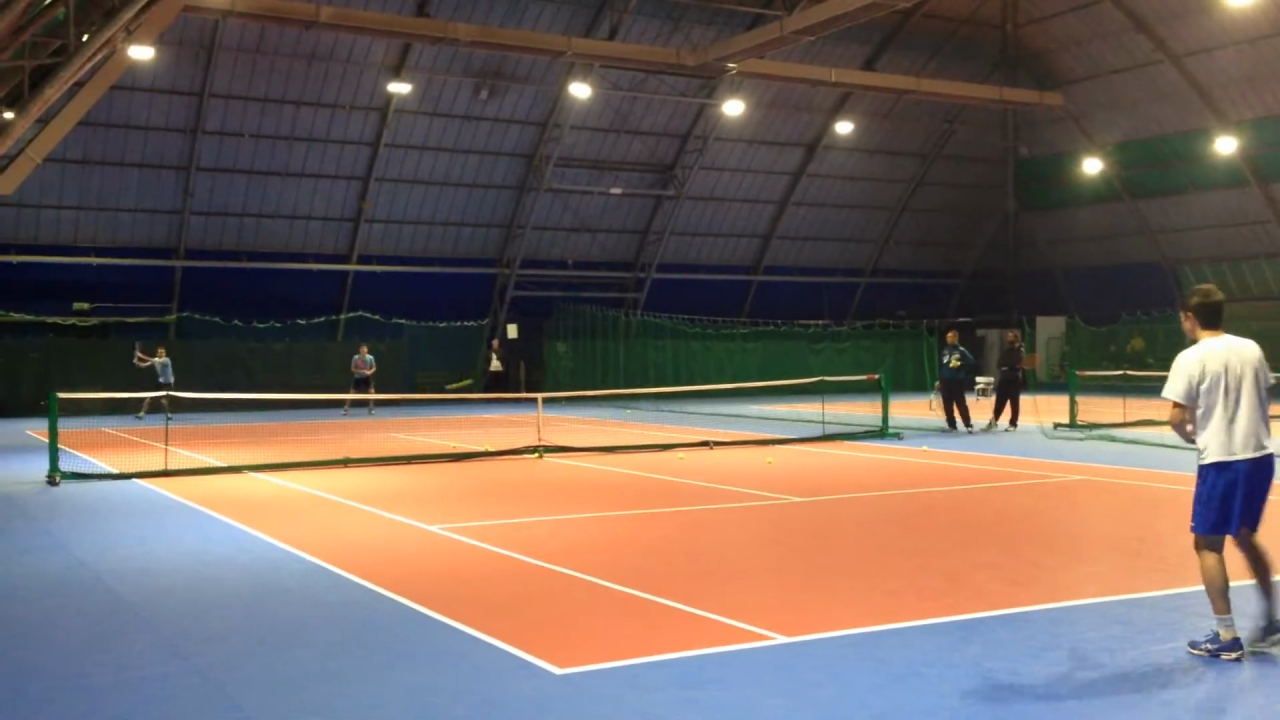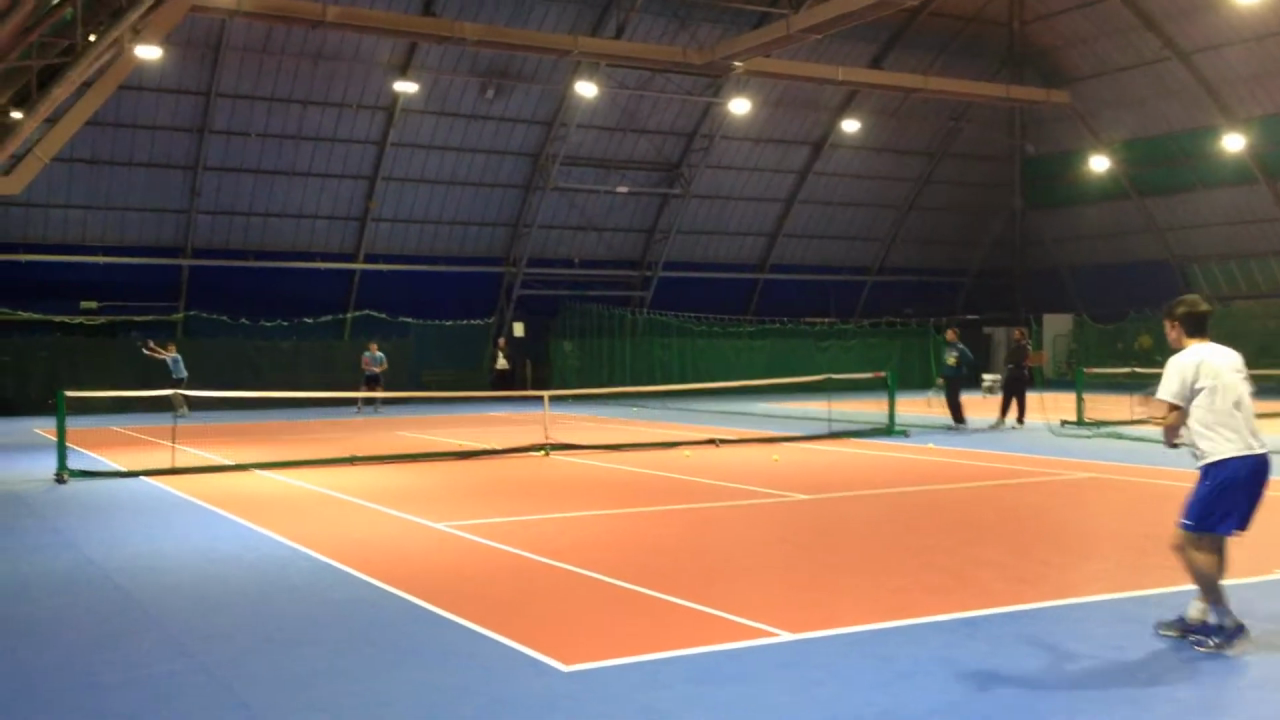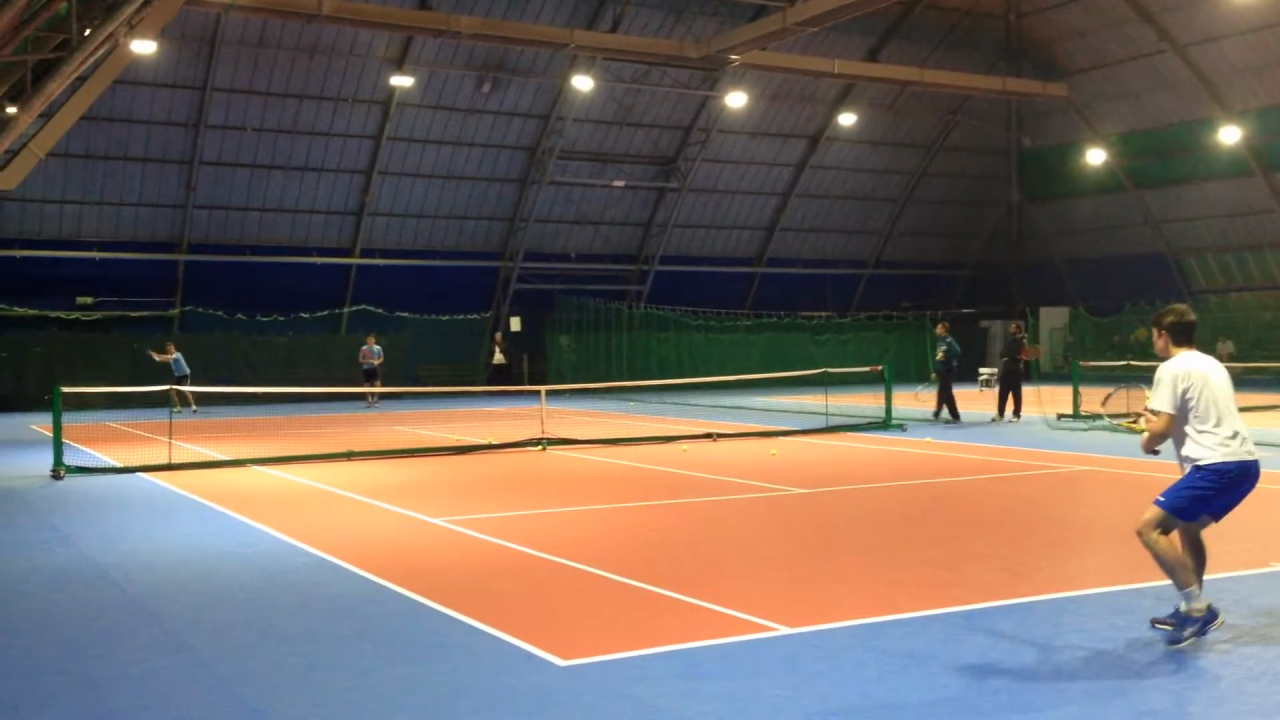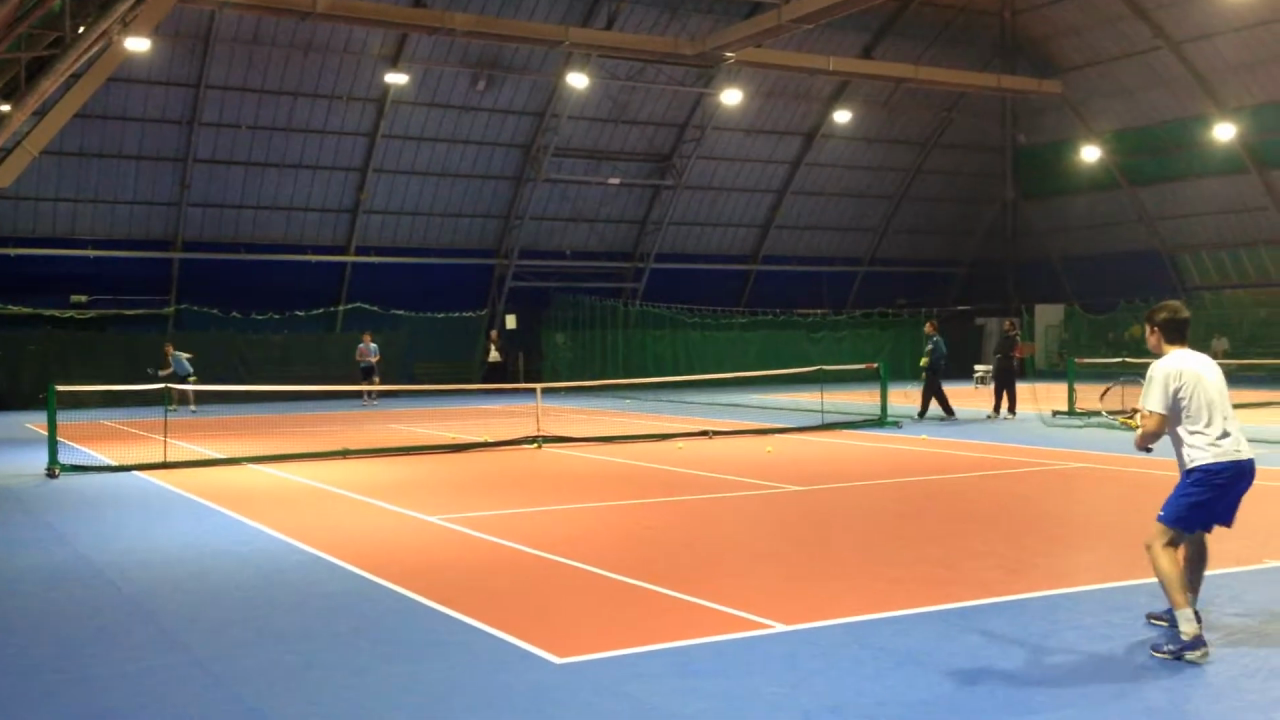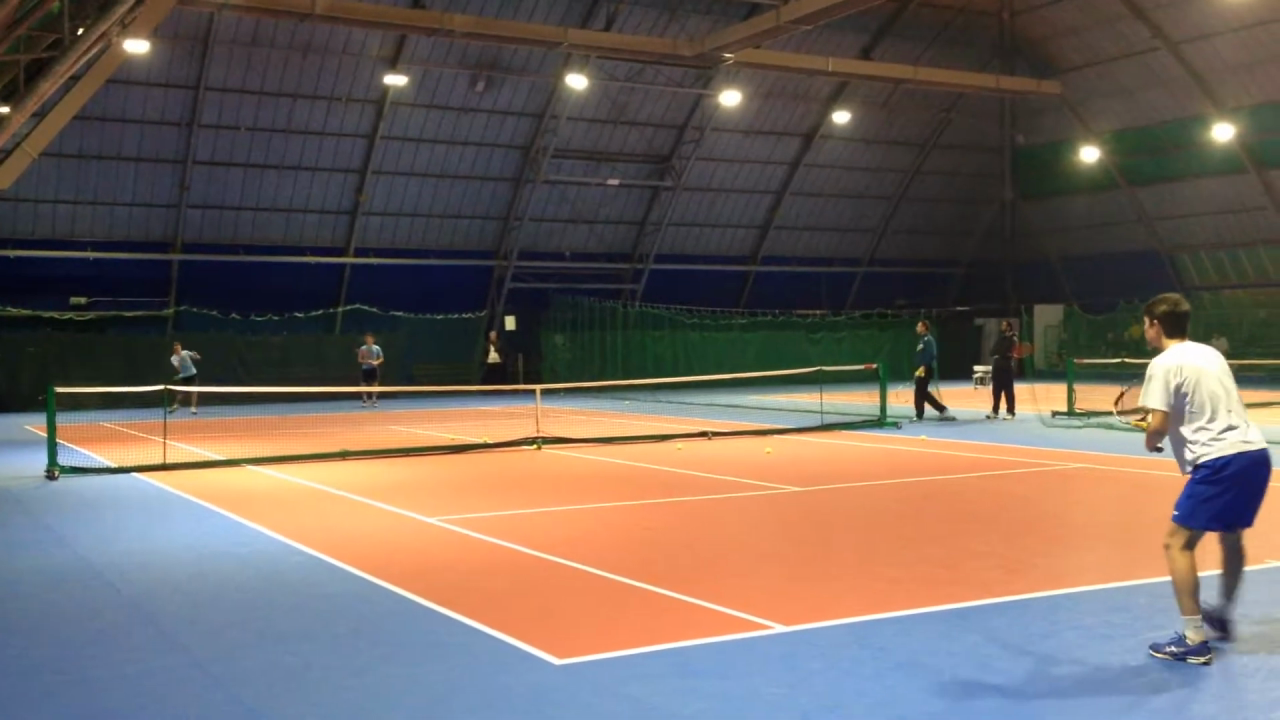
dt=0.2s
person 1, frame 1
left shoulder: (1190, 359)
left elbow: (1177, 417)
left wrist: (1189, 434)
left hip: (1221, 461)
left knee: (1207, 546)
right knee: (1246, 538)
left ankle: (1227, 637)
person 1, frame 2
left shoulder: (1182, 362)
right shoulder: (1231, 356)
left elbow: (1171, 419)
left wrist: (1171, 437)
right wrist: (1190, 427)
left hip: (1226, 461)
right hip: (1255, 457)
left knee: (1188, 543)
right knee: (1208, 539)
left ankle: (1226, 623)
right ankle: (1198, 617)
person 1, frame 3
left shoulder: (1172, 369)
right shoulder: (1211, 364)
left elbow: (1163, 428)
left wrist: (1147, 442)
right wrist: (1157, 420)
left hip: (1219, 465)
right hip: (1244, 463)
left knee: (1149, 527)
right knee: (1188, 529)
left ankle: (1198, 608)
right ankle: (1191, 610)
person 1, frame 4
left shoulder: (1163, 368)
right shoulder: (1206, 361)
left elbow: (1155, 428)
left wrist: (1140, 439)
right wrist: (1153, 420)
left hip: (1213, 467)
right hip: (1240, 462)
left knee: (1159, 542)
right knee: (1193, 532)
left ankle: (1190, 636)
right ankle: (1185, 612)
person 1, frame 5
left shoulder: (1164, 364)
right shoulder: (1211, 353)
left elbow: (1159, 425)
left wrist: (1150, 440)
right wrist: (1163, 428)
left hip: (1220, 462)
right hip: (1255, 454)
left knee: (1177, 543)
right knee: (1231, 537)
left ankle: (1195, 640)
right ankle: (1221, 617)
